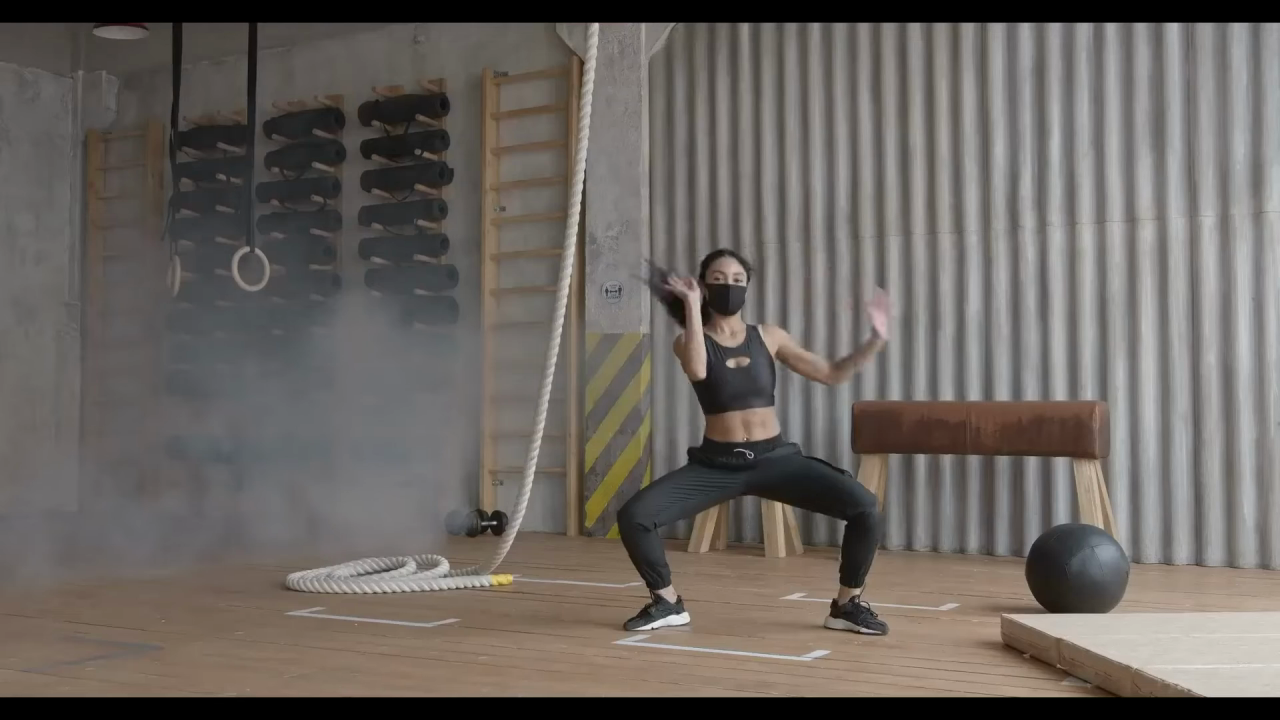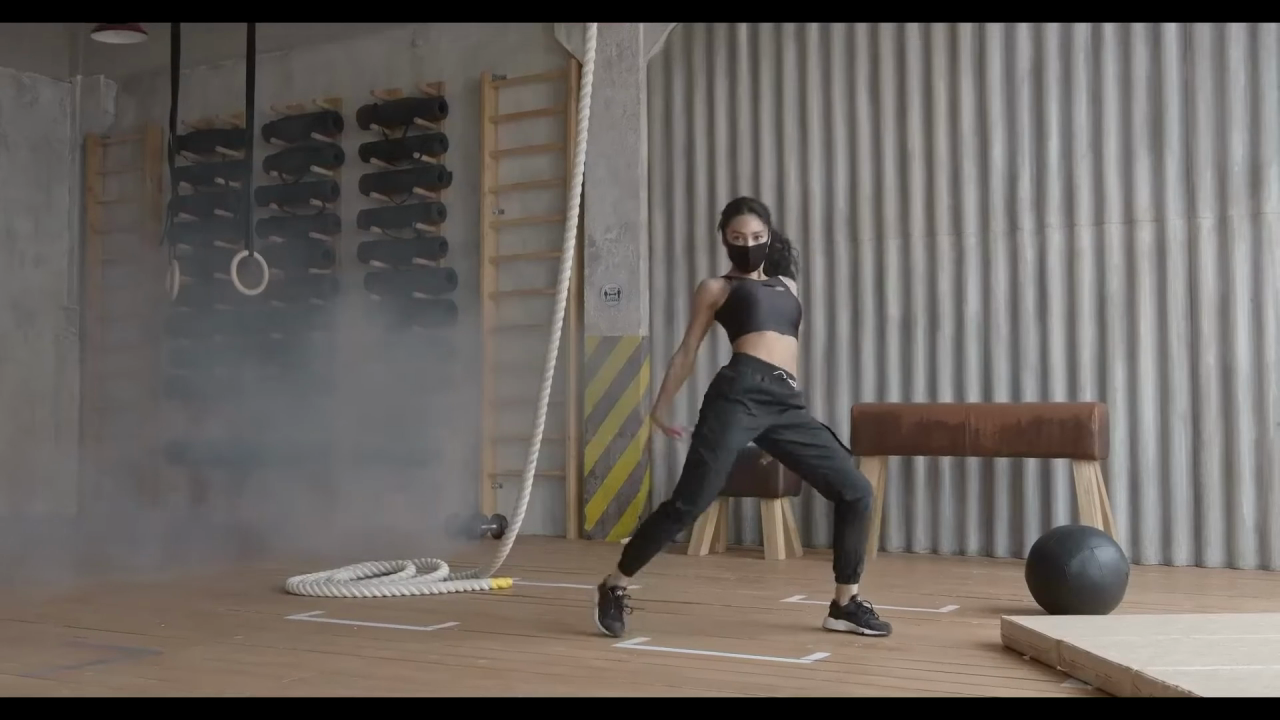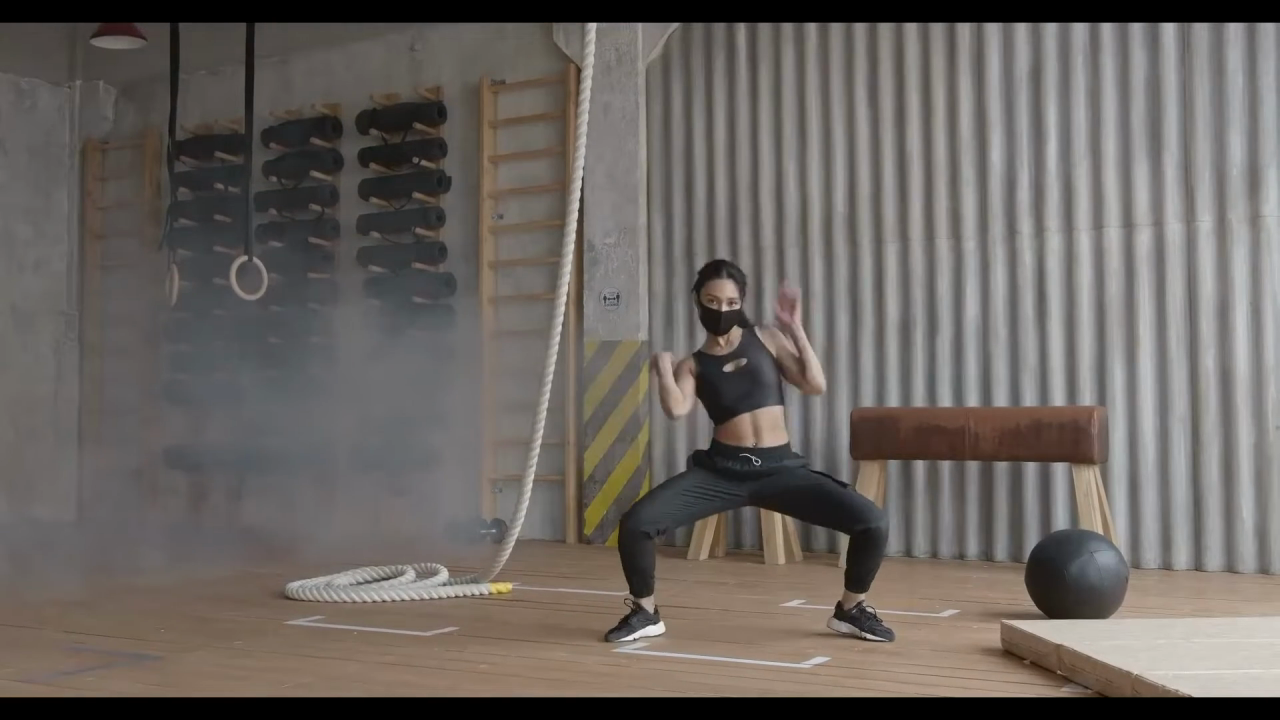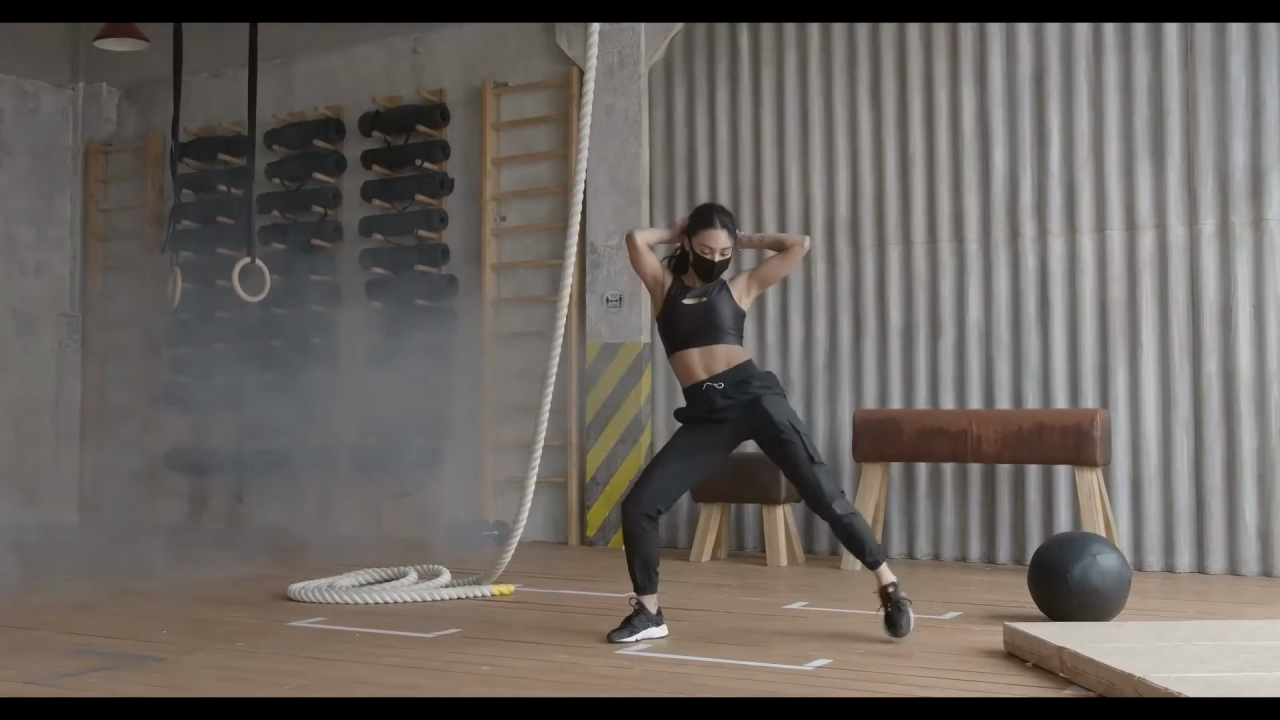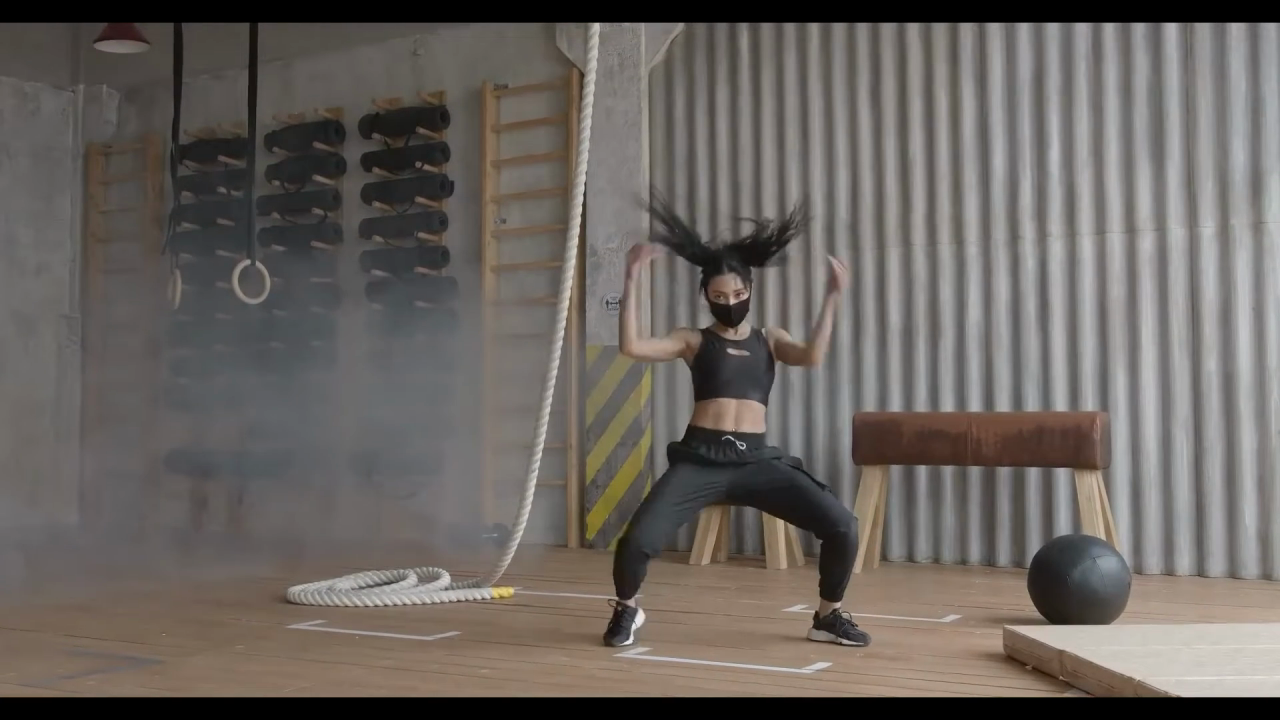
dt=0.7s
person 1, frame 1
left shoulder: (770, 337)
right shoulder: (688, 342)
left elbow: (832, 374)
right elbow: (698, 371)
left wrist: (876, 340)
right wrist: (692, 306)
left hip: (774, 458)
right hip: (716, 463)
left knee: (865, 508)
right knee: (633, 516)
left ankle: (846, 604)
right ankle: (668, 602)
person 1, frame 2
left shoulder: (787, 285)
right shoulder: (716, 288)
right elbow: (688, 349)
right wrist: (661, 406)
left hip: (787, 405)
right hip: (740, 395)
left knee: (856, 492)
right knee: (690, 500)
left ankle: (845, 604)
right ankle: (616, 587)
person 1, frame 3
left shoulder: (766, 338)
right shoulder: (692, 366)
left elbow: (815, 385)
right elbow: (675, 410)
left wrist: (794, 327)
right wrist: (663, 366)
left hip: (780, 468)
right hip: (721, 470)
left knee: (872, 522)
right knee: (634, 524)
left ankle: (851, 608)
right ankle: (645, 611)
person 1, frame 4
left shoulder: (739, 288)
right shoulder: (664, 287)
left elbow: (800, 245)
right elbow: (636, 240)
left wrist: (748, 239)
right wrist: (679, 235)
left hip: (754, 397)
right hip: (705, 415)
left knee: (823, 493)
right knee: (637, 506)
left ankle: (889, 585)
right ankle: (647, 610)
person 1, frame 5
left shoulder: (771, 340)
right shoulder: (694, 340)
left elbow: (812, 357)
right elbow: (632, 347)
left wrist: (831, 298)
right wrist: (633, 277)
left hip: (756, 460)
right hip: (700, 459)
left knee: (843, 526)
right knee: (639, 540)
left ankle: (828, 615)
right ankle: (626, 607)
